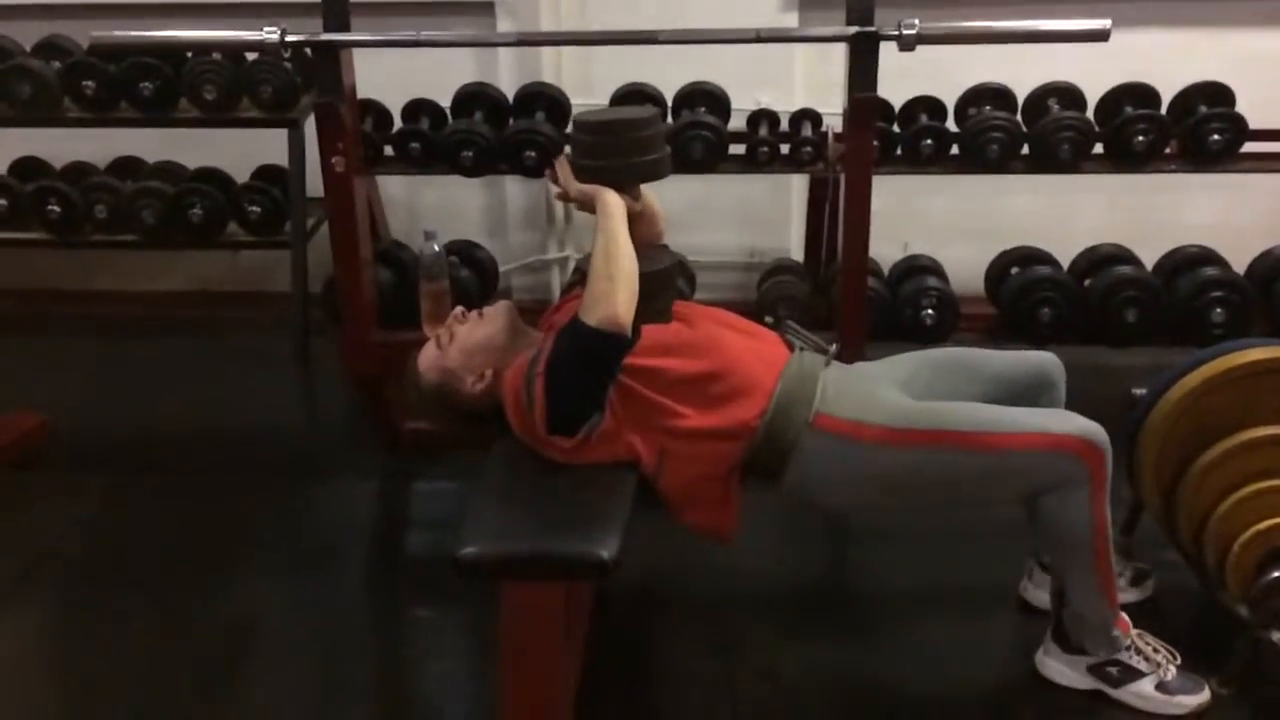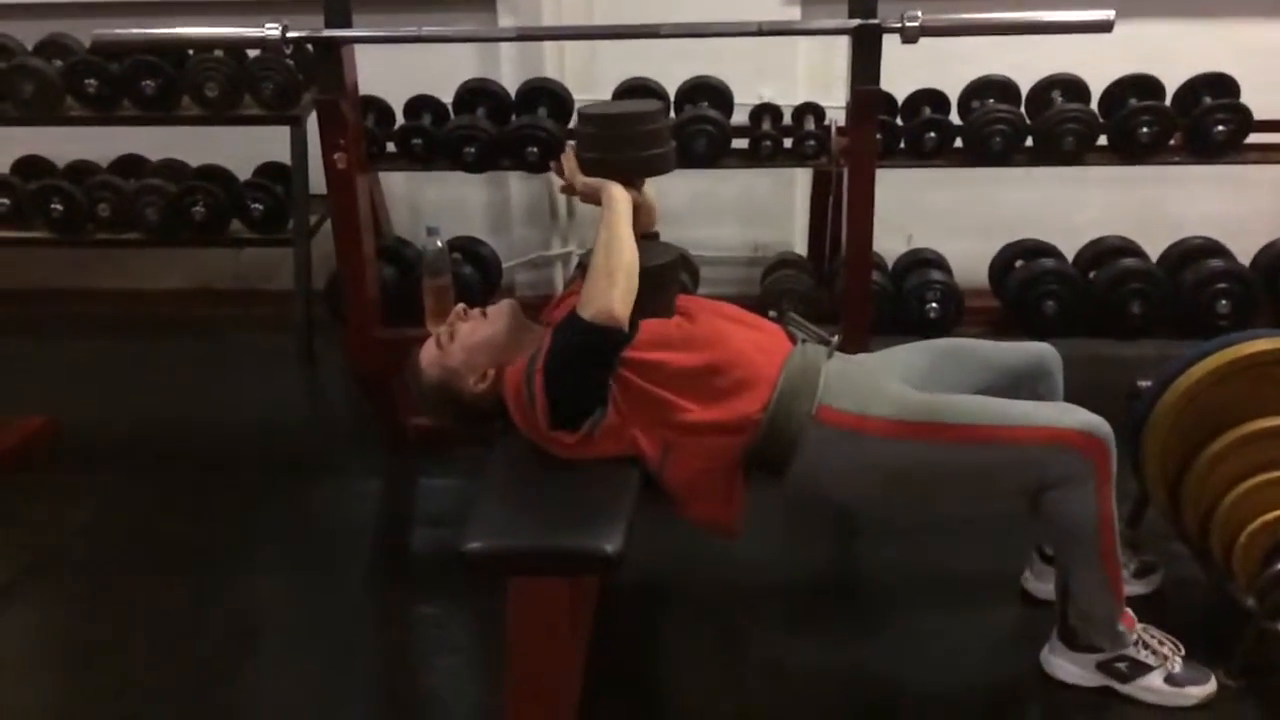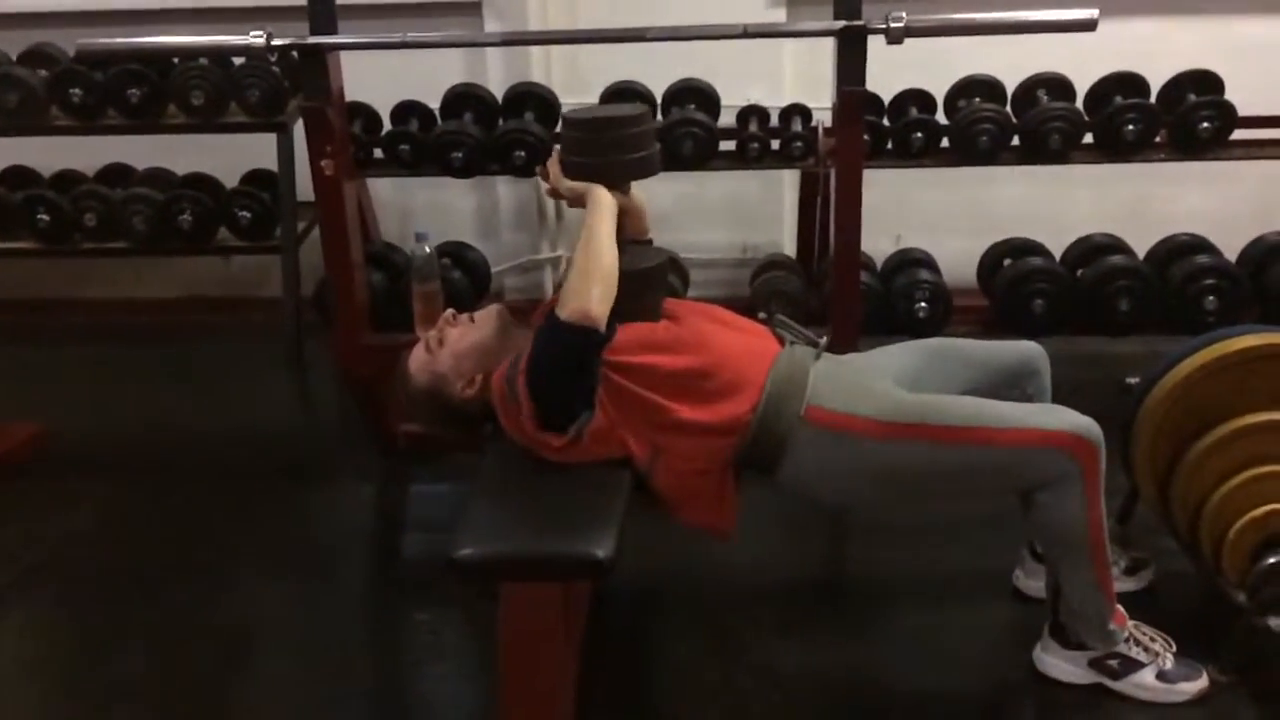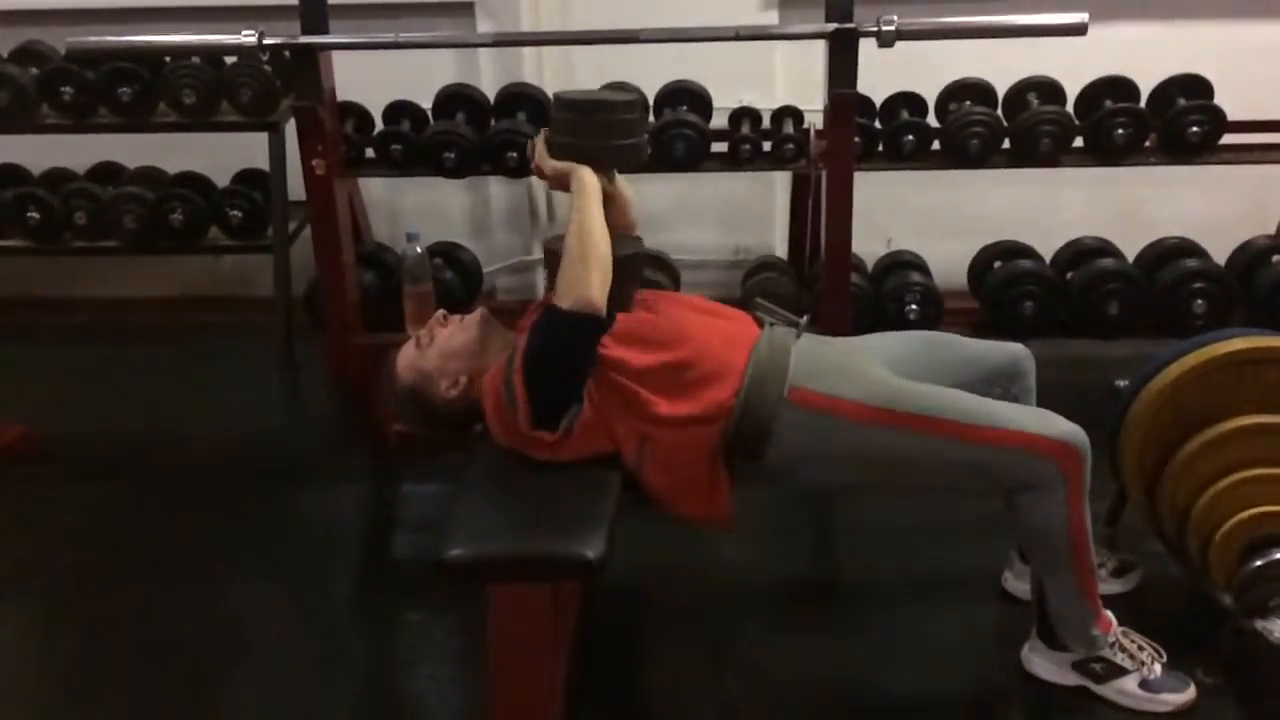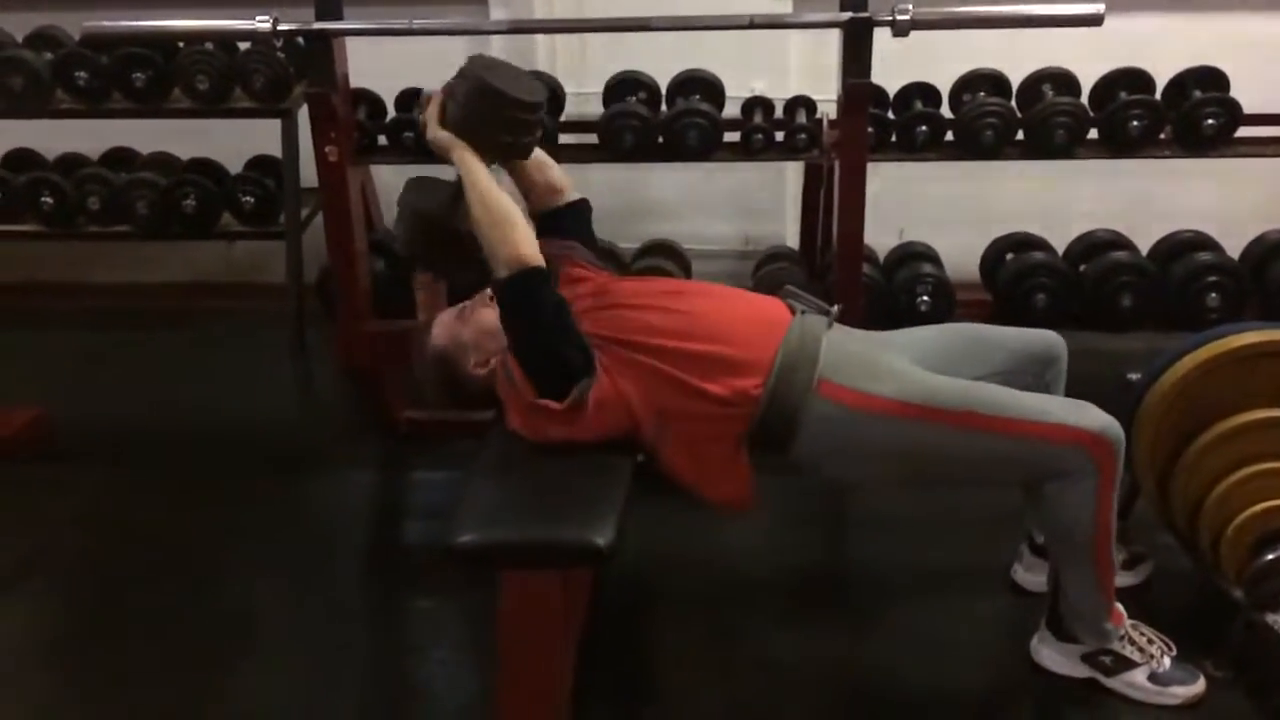
dt=0.4s
person 1, frame 1
left shoulder: (549, 333)
right shoulder: (541, 391)
left elbow: (648, 254)
right elbow: (613, 326)
left wrist: (623, 196)
right wrist: (606, 204)
left hip: (817, 378)
right hip: (815, 436)
left knee: (1039, 374)
right knee: (1078, 448)
left ankle: (1064, 566)
right ankle: (1089, 642)
person 1, frame 2
left shoulder: (552, 324)
right shoulder: (543, 388)
left elbow: (642, 249)
right elbow: (609, 321)
left wrist: (620, 187)
right wrist: (612, 197)
left hip: (817, 370)
right hip: (816, 426)
left knee: (1035, 365)
right knee: (1081, 440)
left ankle: (1070, 555)
right ankle: (1095, 639)
person 1, frame 3
left shoulder: (537, 335)
right shoulder: (533, 392)
left elbow: (634, 251)
right elbow: (584, 320)
left wrist: (609, 193)
right wrist: (596, 201)
left hip: (804, 368)
right hip: (803, 426)
left knee: (1022, 363)
right knee: (1072, 442)
left ankle: (1058, 553)
right ankle: (1087, 637)
person 1, frame 4
left shoulder: (529, 333)
right shoulder: (521, 394)
left elbow: (616, 242)
right elbow: (586, 309)
left wrist: (593, 174)
right wrist: (581, 181)
left hip: (790, 352)
right hip: (788, 406)
left knee: (1008, 366)
right knee: (1058, 448)
left ankle: (1046, 556)
right ankle: (1073, 640)
person 1, frame 5
left shoulder: (567, 305)
right shoulder: (544, 385)
left elbow: (561, 205)
right elbow: (521, 268)
right wrist: (462, 154)
left hip: (820, 343)
right hip: (820, 403)
left knee: (1042, 353)
right knee: (1093, 439)
left ankle: (1060, 542)
right ankle: (1084, 632)
